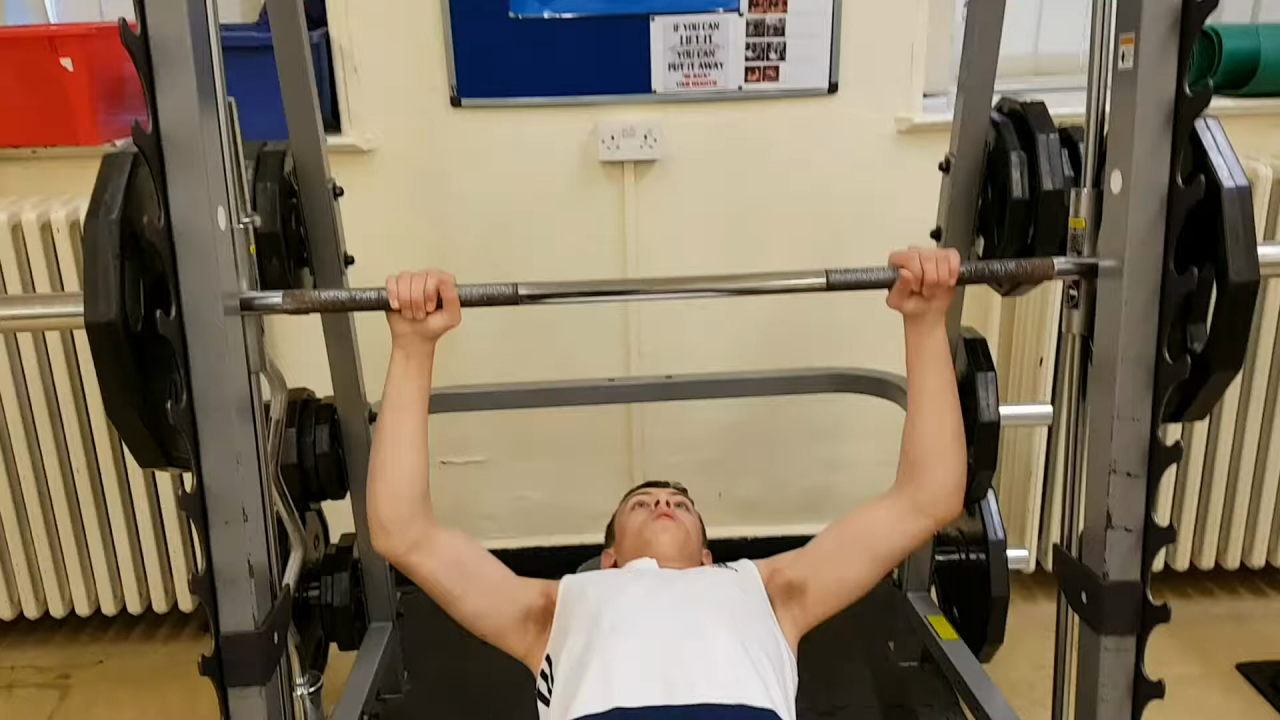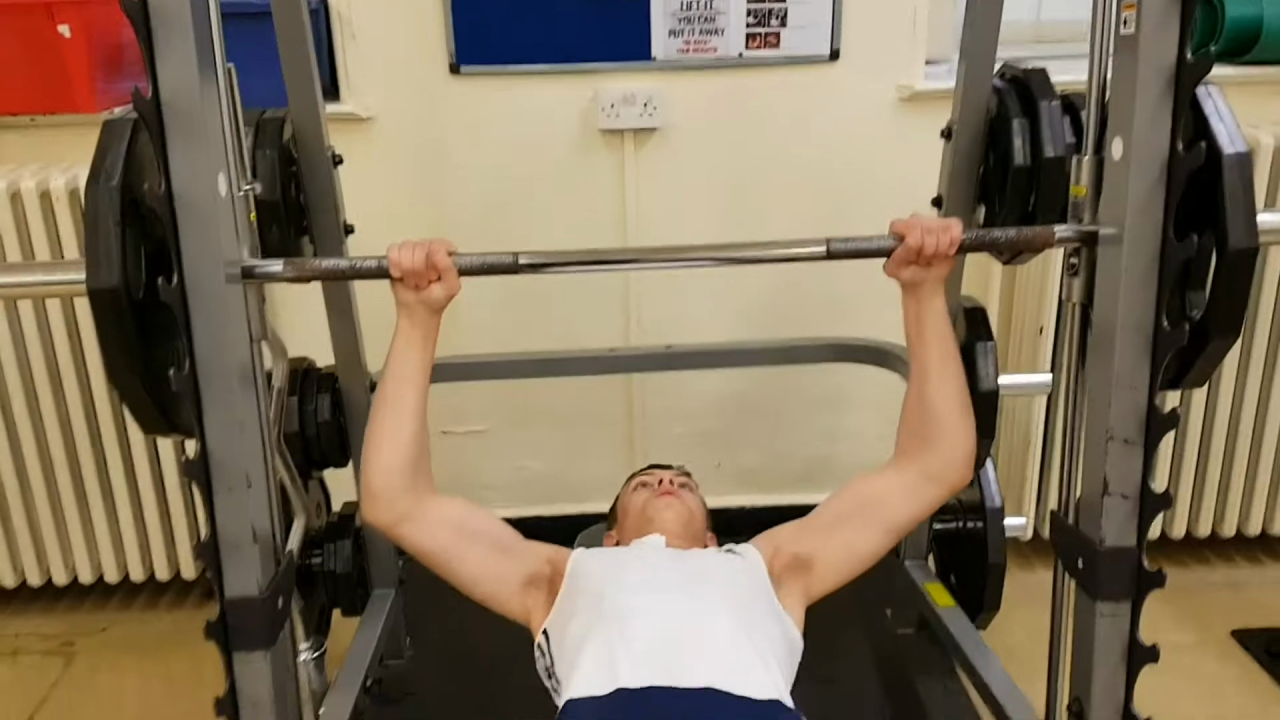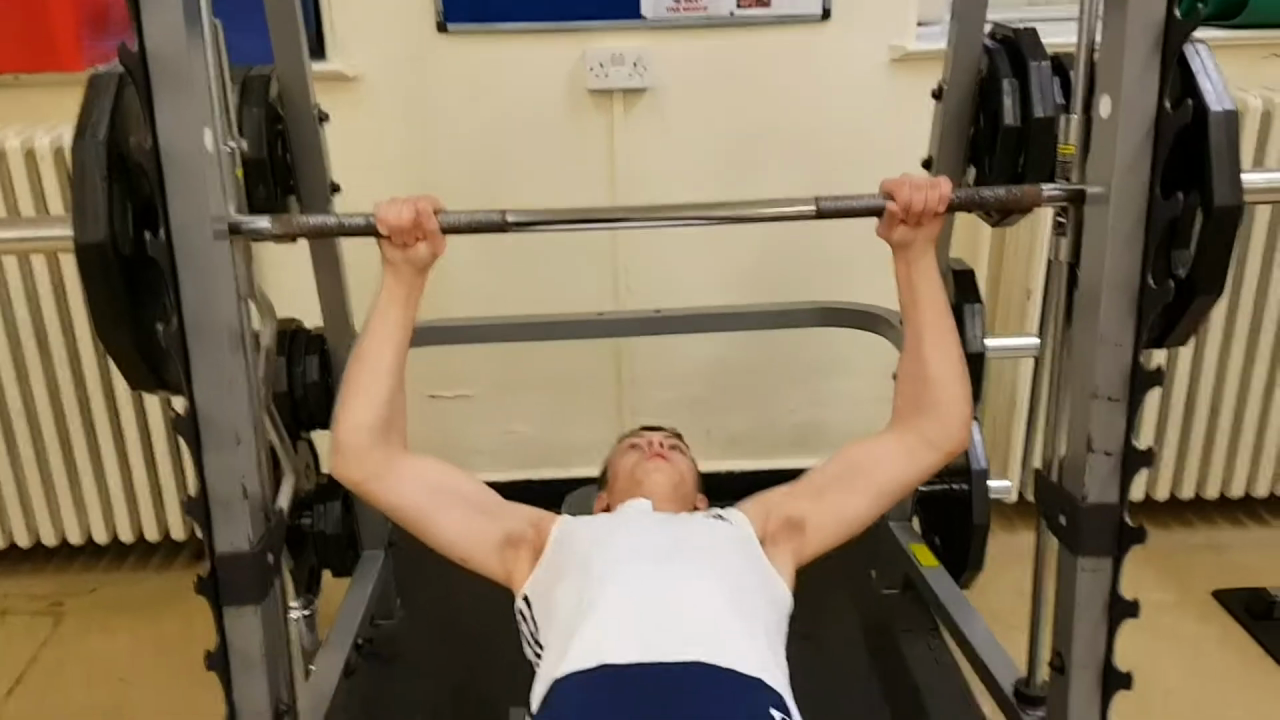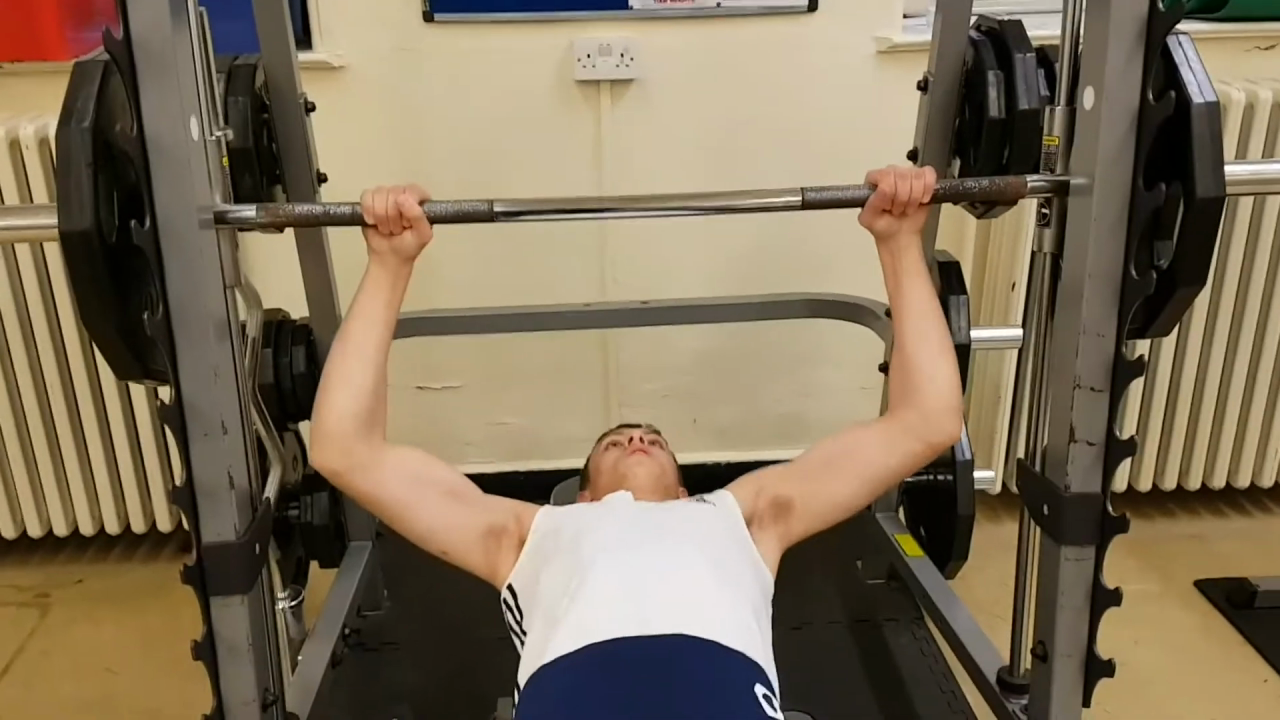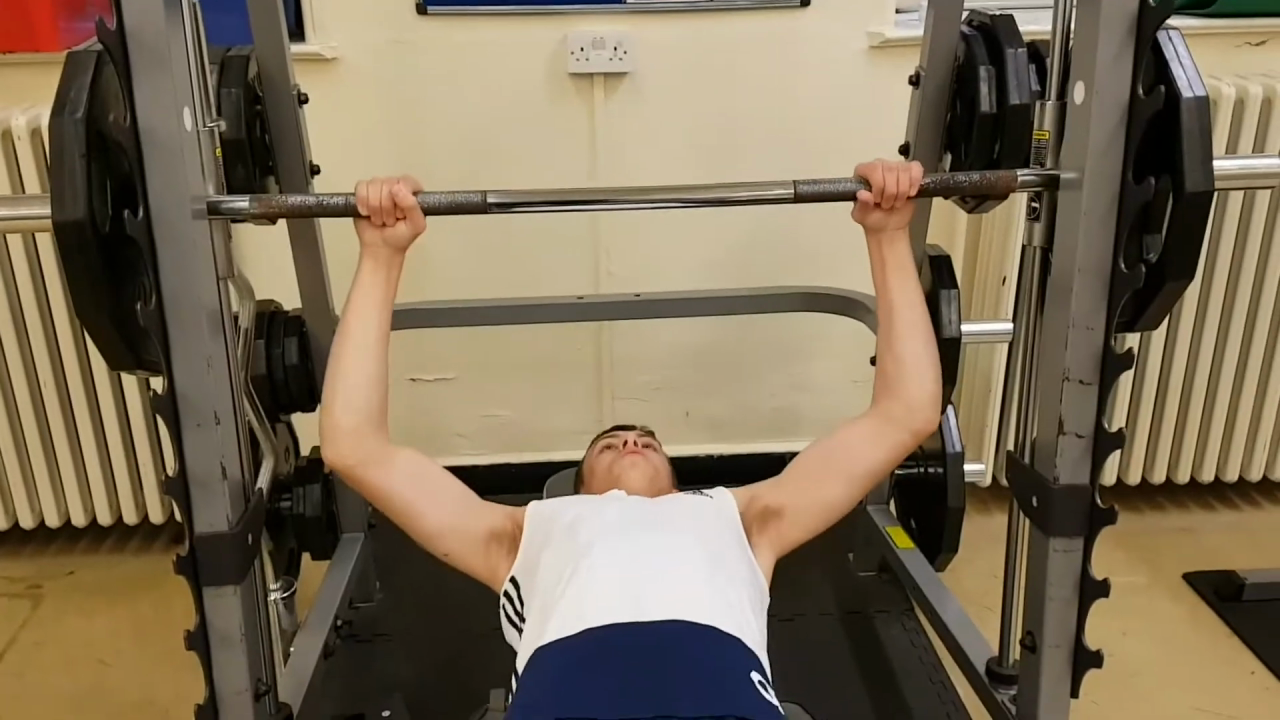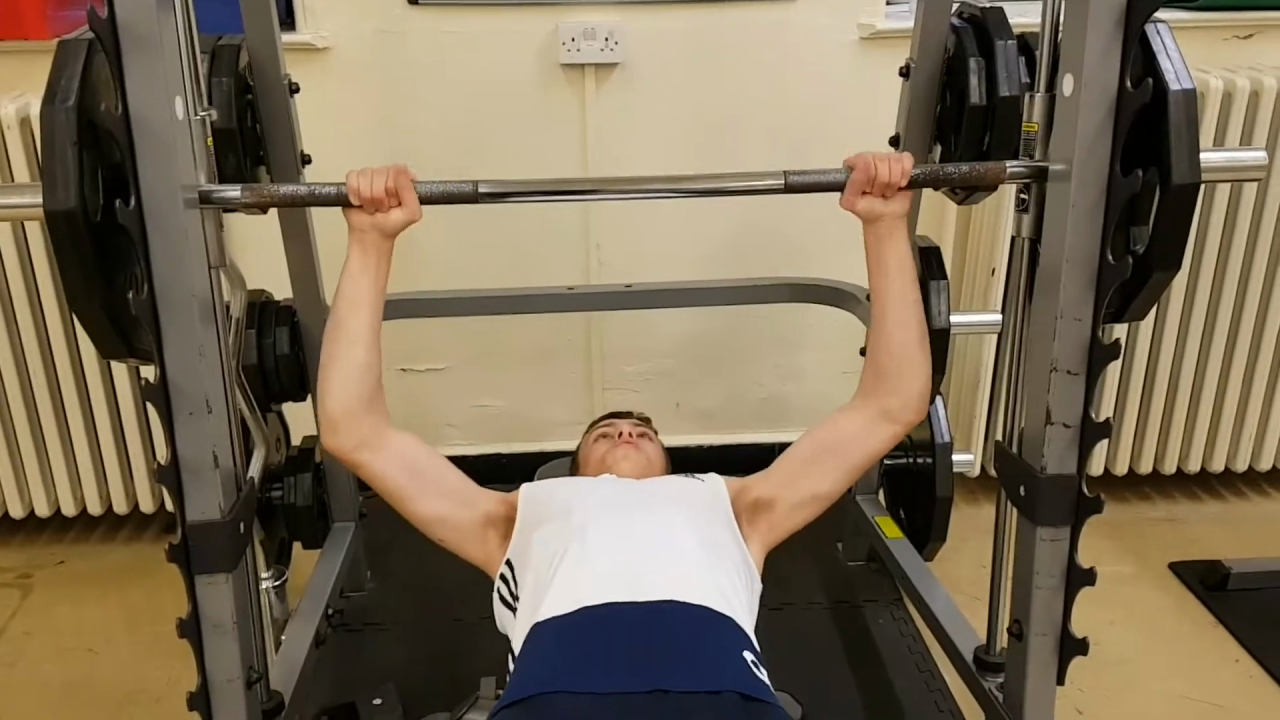
dt=0.3s
person 1, frame 1
left shoulder: (761, 590)
right shoulder: (562, 605)
left elbow: (925, 502)
right elbow: (403, 532)
left wrist: (926, 323)
right wrist: (413, 346)
person 1, frame 2
left shoulder: (766, 569)
right shoulder: (567, 577)
left elbow: (936, 467)
right elbow: (395, 500)
left wrist: (924, 291)
right wrist: (419, 315)
person 1, frame 3
left shoulder: (756, 531)
right shoulder: (550, 542)
left elbow: (934, 431)
right elbow: (366, 458)
left wrist: (915, 252)
right wrist: (404, 273)
person 1, frame 4
left shoulder: (739, 514)
right shoulder: (531, 532)
left elbow: (928, 421)
right elbow: (344, 448)
left wrist: (899, 241)
right wrist: (390, 261)
person 1, frame 5
left shoulder: (735, 516)
right shoulder: (528, 530)
left elbow: (906, 415)
right elbow: (354, 444)
left wrist: (887, 235)
right wrist: (382, 253)
person 1, frame 6
left shoulder: (727, 503)
right shoulder: (523, 513)
left elbow: (892, 406)
right elbow: (352, 429)
left wrist: (885, 224)
right wrist: (372, 238)
